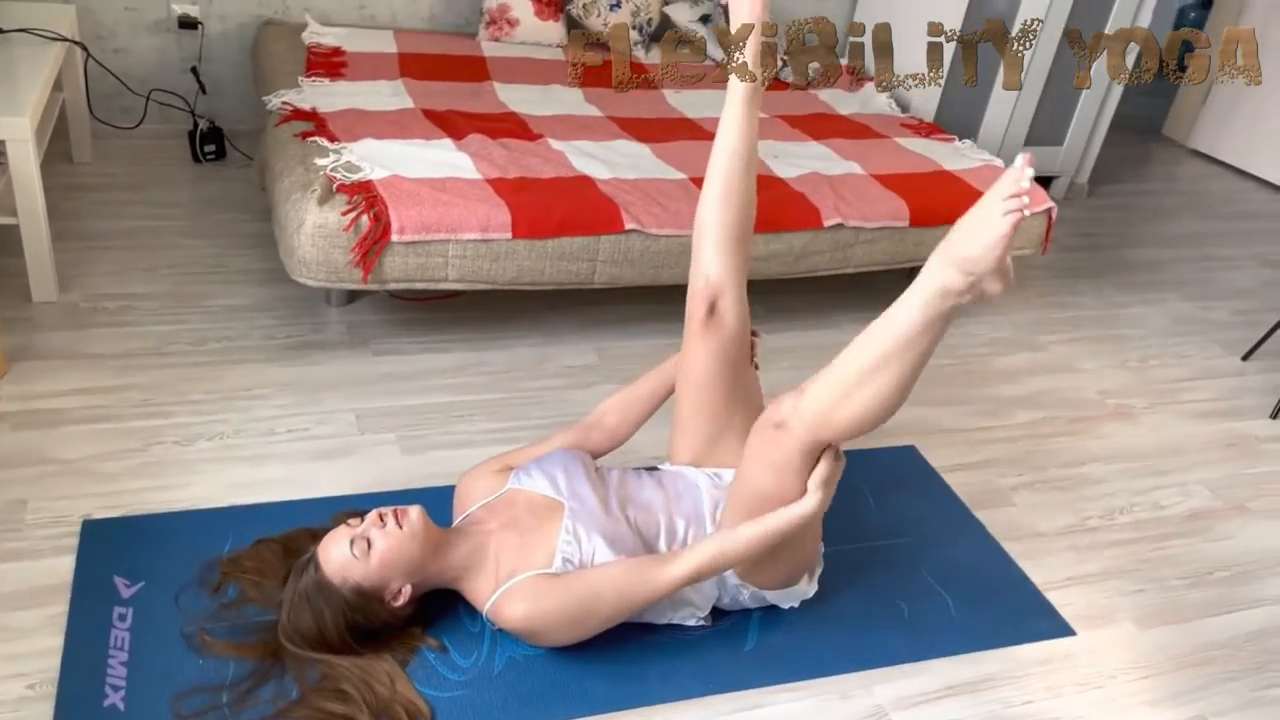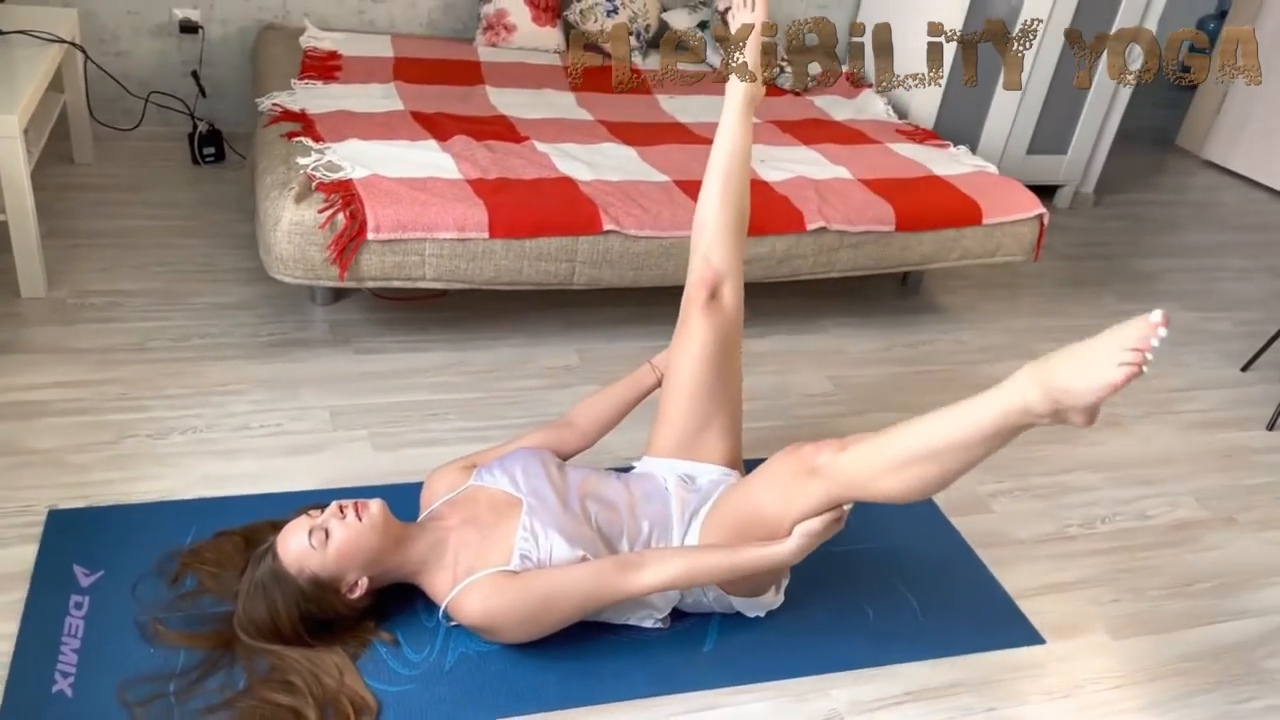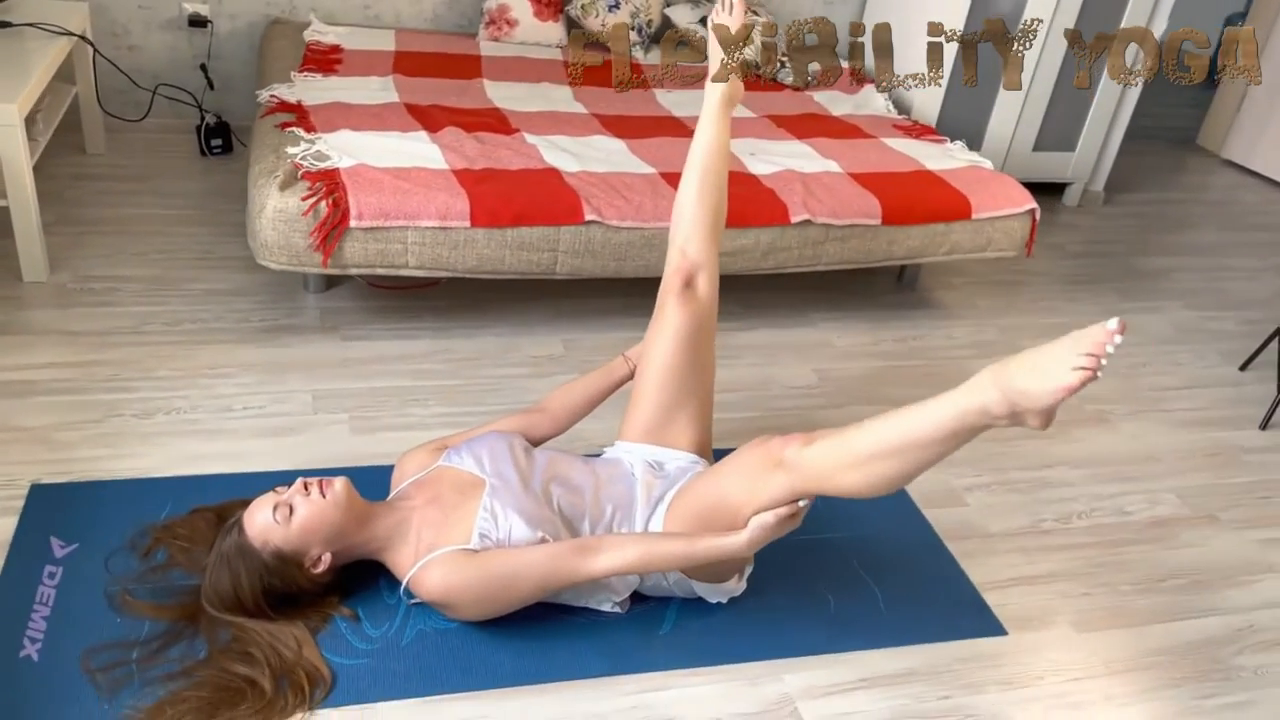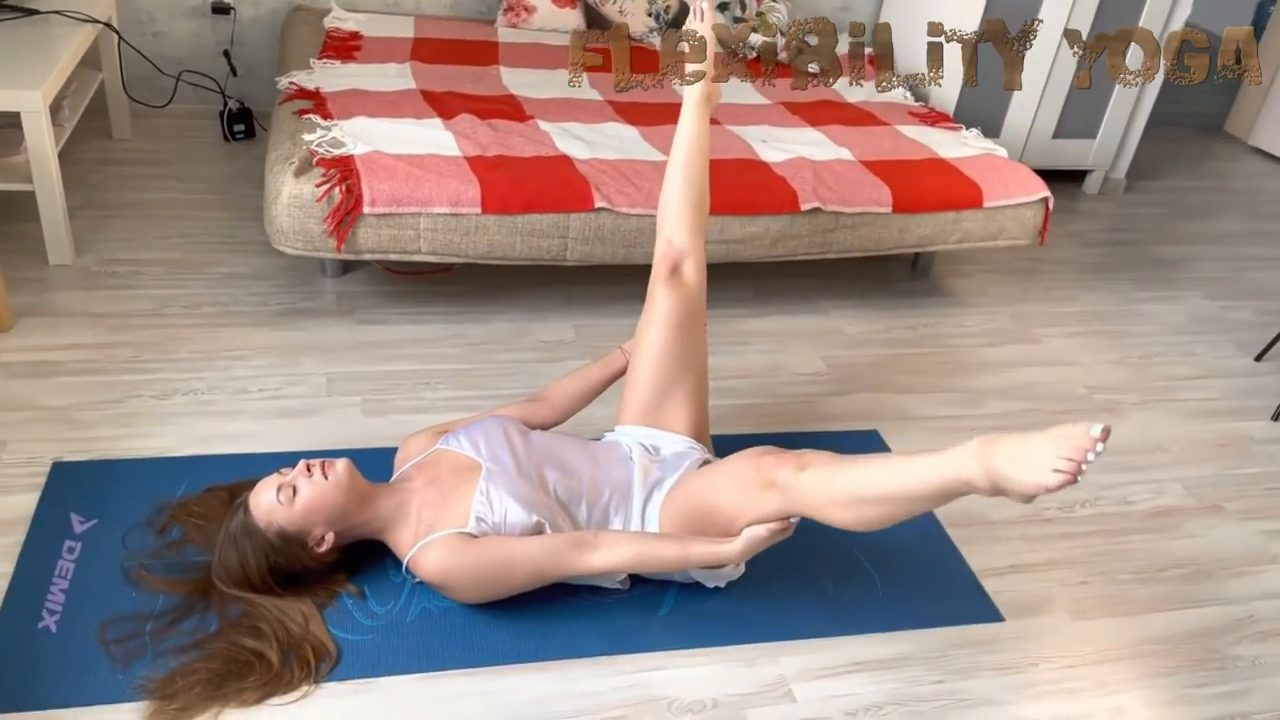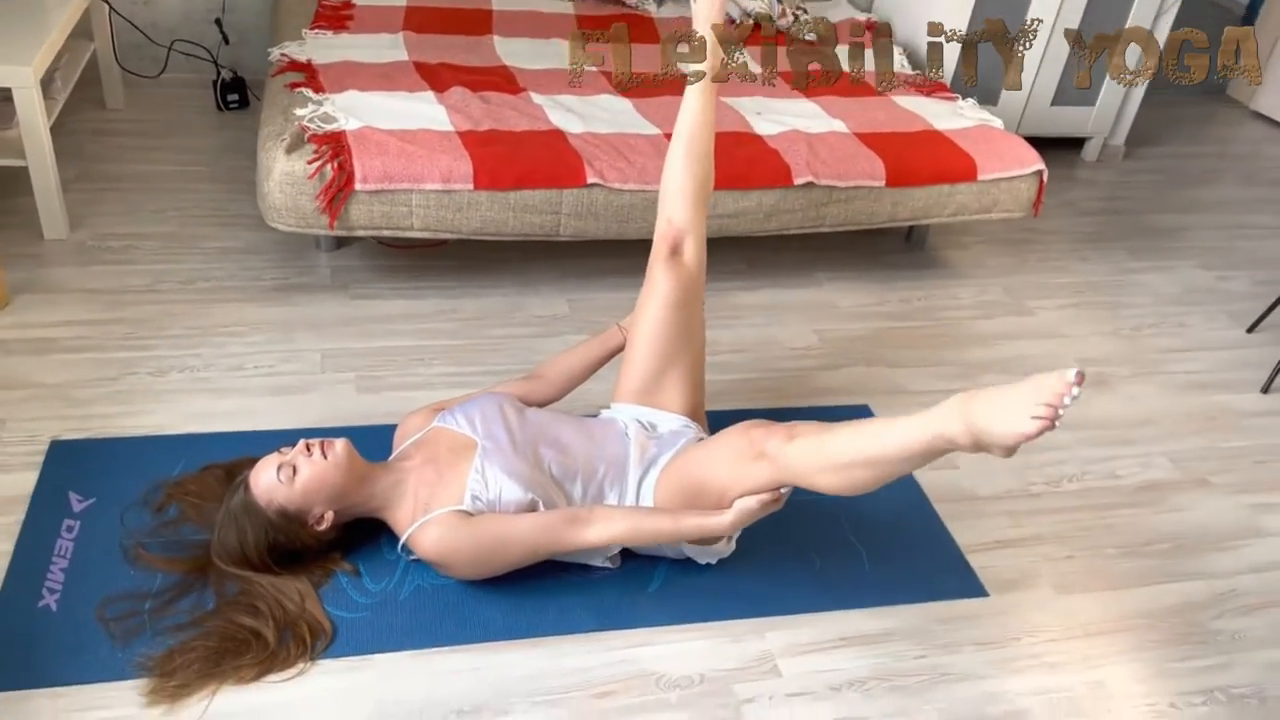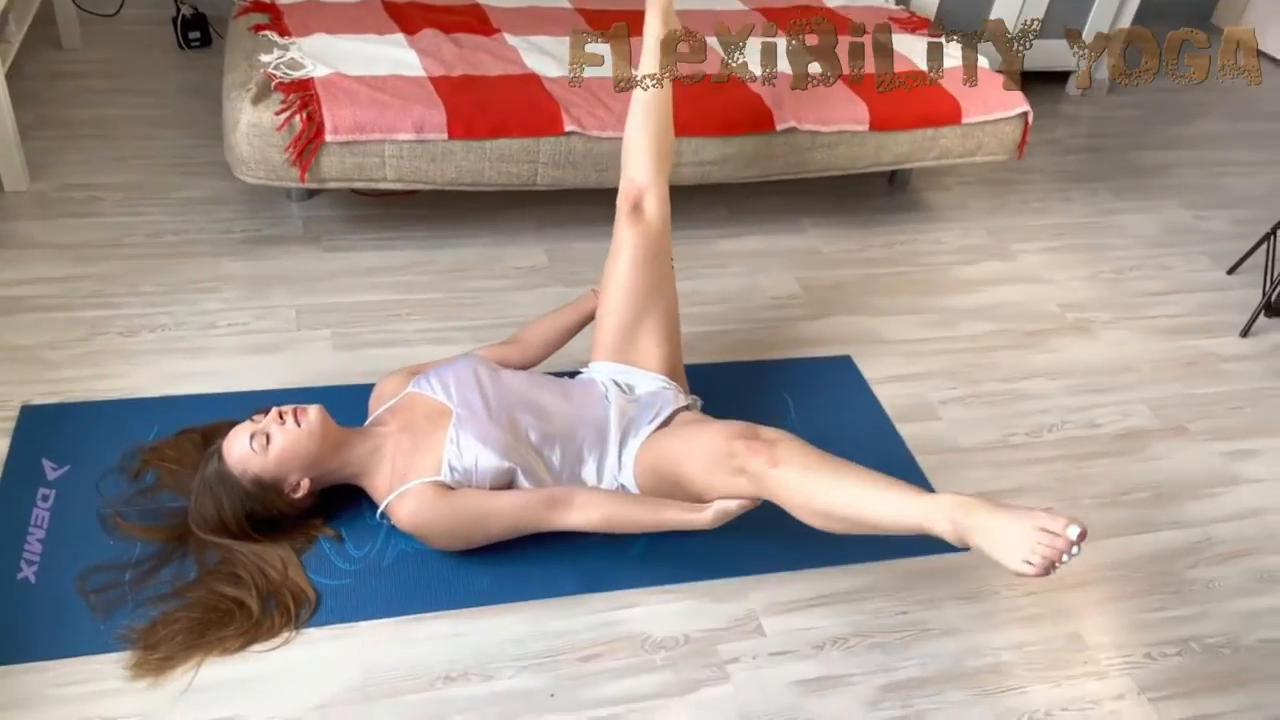
dt=0.4s
person 1, frame 1
left shoulder: (479, 489)
right shoulder: (519, 606)
left elbow: (593, 430)
right elbow: (672, 574)
left wrist: (694, 359)
right wrist: (797, 515)
left hip: (703, 487)
right hip: (756, 558)
left knee: (713, 303)
right knee: (797, 418)
right ankle: (954, 269)
person 1, frame 2
left shoulder: (445, 486)
right shoulder: (479, 600)
left elbow: (561, 431)
right elbow: (635, 579)
left wrist: (662, 367)
right wrist: (779, 552)
left hip: (675, 484)
right hip: (713, 555)
left knee: (710, 288)
right knee: (822, 465)
right ankle: (1041, 390)
person 1, frame 3
left shoulder: (414, 470)
right shoulder: (439, 577)
left elbow: (531, 421)
right elbow: (593, 561)
left wrist: (629, 361)
right wrist: (736, 540)
left hip: (642, 471)
right hip: (674, 533)
left knee: (688, 277)
right knee: (786, 460)
right ankle: (998, 391)
person 1, frame 4
left shoulder: (416, 453)
right shoulder: (438, 560)
left elbow: (535, 411)
right elbow: (588, 554)
left wrist: (628, 354)
right wrist: (727, 549)
left hip: (644, 450)
right hip: (666, 508)
left knee: (677, 265)
right knee: (777, 474)
right ankle: (984, 460)
person 1, frame 5
left shoulder: (413, 428)
right shoulder: (436, 538)
left elbow: (530, 386)
right elbow: (577, 528)
left wrist: (622, 330)
right wrist: (718, 520)
left hip: (638, 428)
right hip: (660, 493)
left knee: (677, 243)
right knee: (770, 445)
right ankle: (965, 419)
person 1, frame 6
left shoulder: (392, 392)
right shoulder: (414, 507)
left elbow: (507, 356)
right elbow: (557, 508)
left wrist: (600, 294)
right wrist: (703, 512)
left hip: (619, 390)
right hip: (638, 453)
left knee: (641, 202)
right knee: (751, 453)
right ankle: (963, 516)
